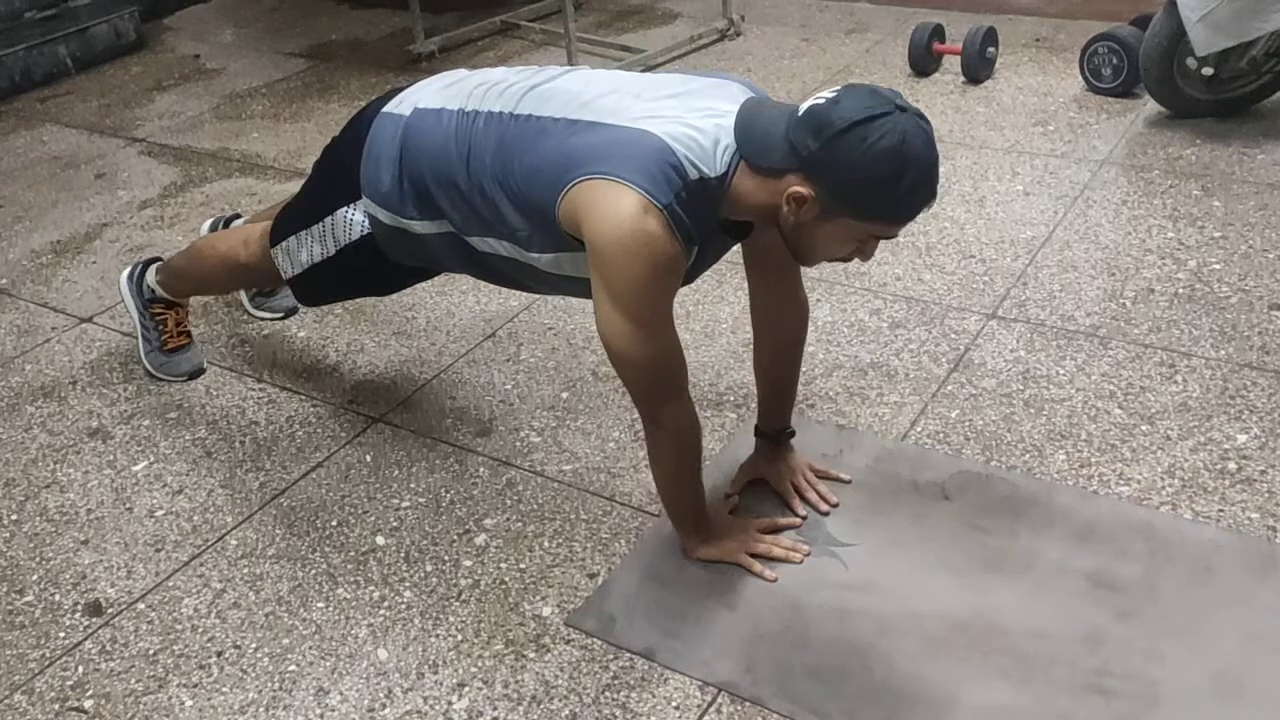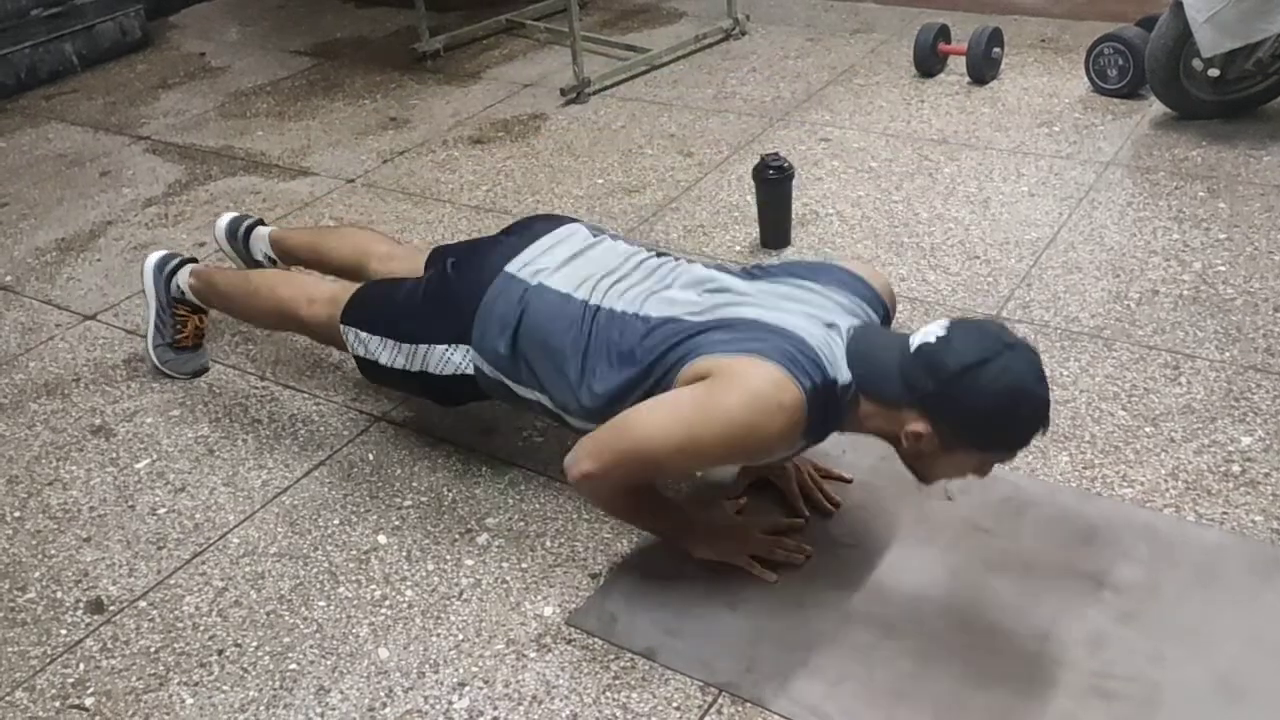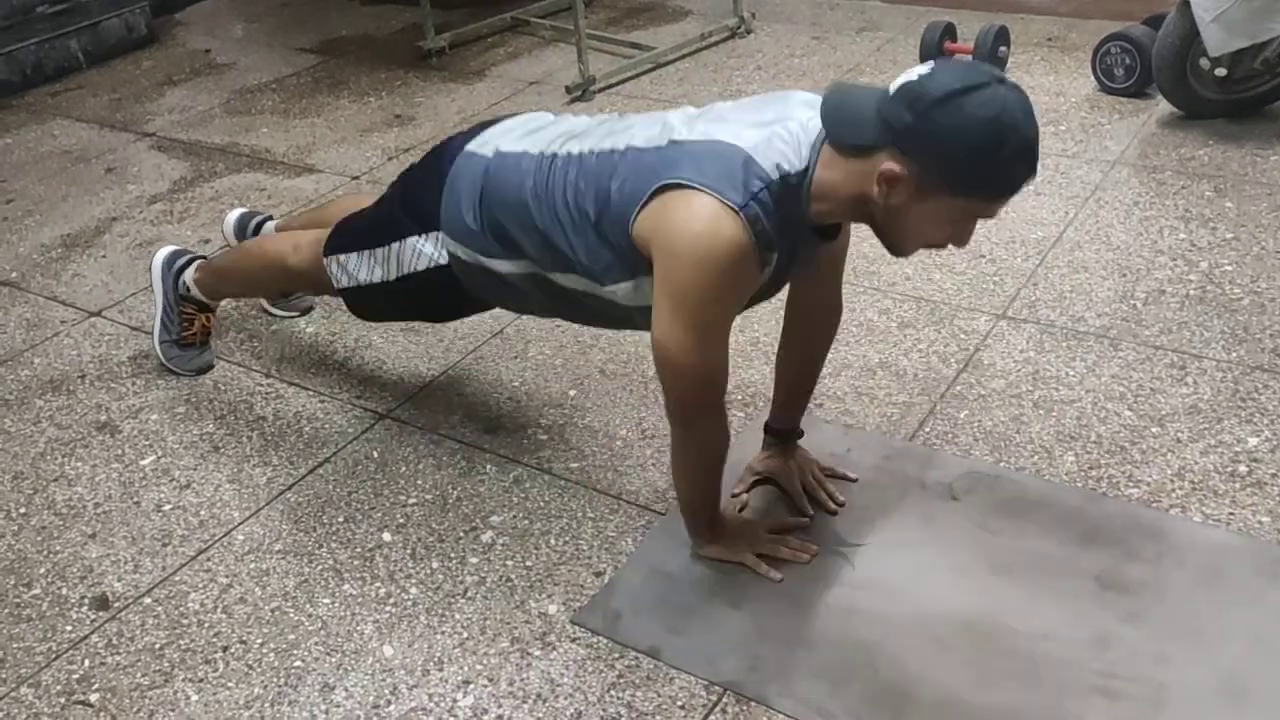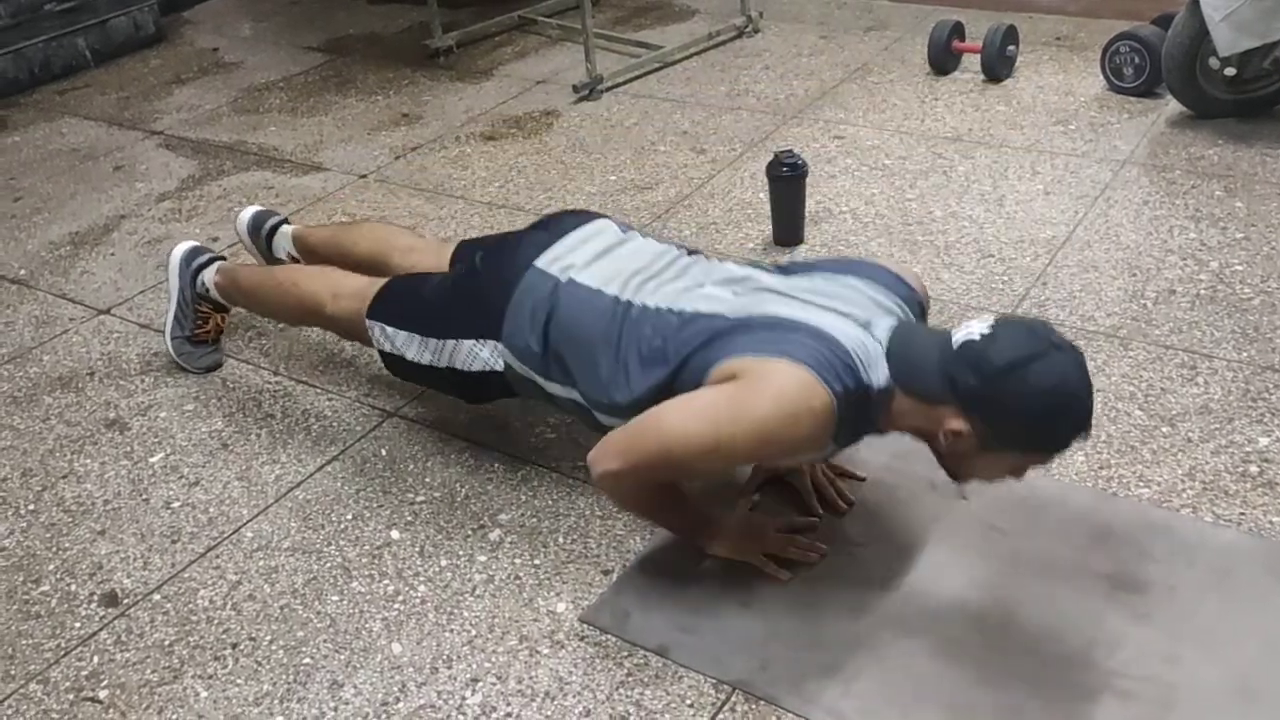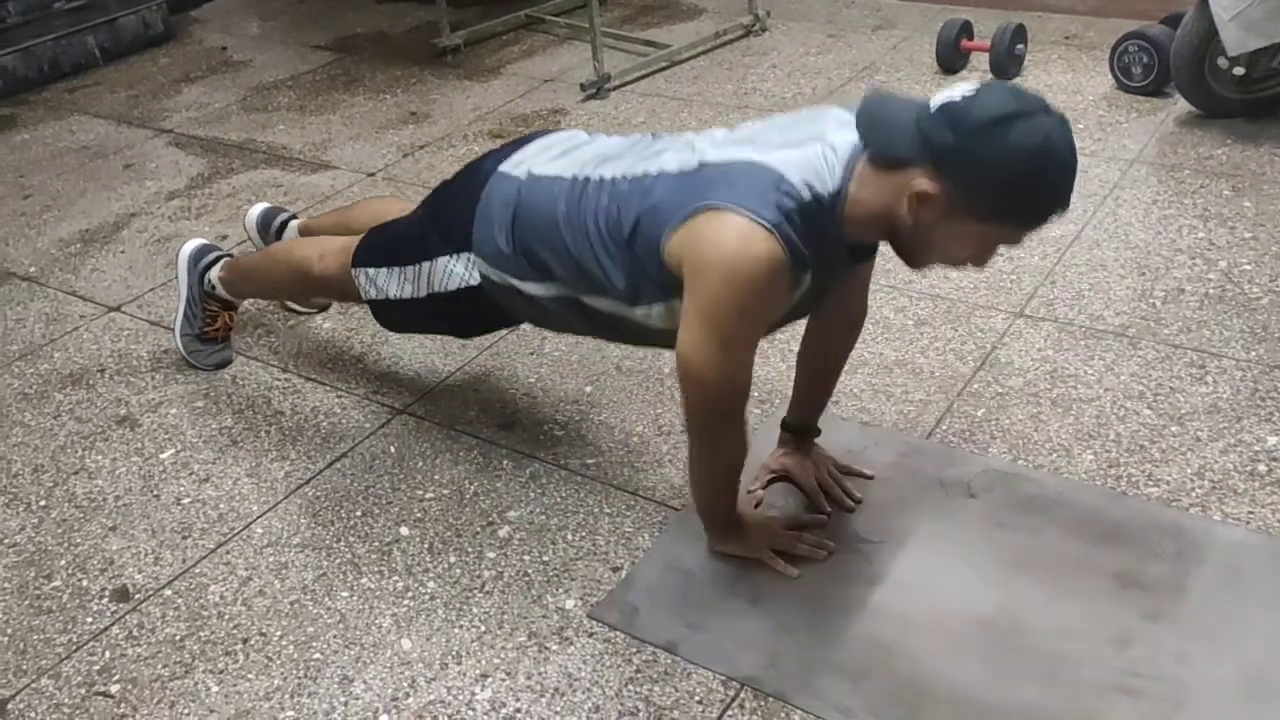
dt=1s
person 1, frame 1
left shoulder: (774, 136)
right shoulder: (638, 220)
left elbow: (780, 299)
right elbow: (663, 407)
left wrist: (775, 442)
right wrist: (698, 532)
left hip: (465, 122)
right hip: (402, 167)
left knee: (306, 234)
right knee: (272, 260)
left ankle: (239, 225)
right ankle: (156, 286)
person 1, frame 2
left shoulder: (868, 298)
right shoulder: (771, 400)
right elbow: (592, 469)
right wrist: (700, 534)
left hip: (569, 256)
right hip: (503, 326)
left knee: (397, 266)
right knee: (334, 313)
left ankle: (260, 237)
right ankle: (186, 283)
person 1, frame 3
left shoulder: (843, 134)
right shoulder: (715, 230)
left elbow: (818, 298)
right elbow: (693, 414)
left wrist: (785, 445)
right wrist: (712, 532)
left hip: (537, 153)
right hip: (470, 210)
left knee: (368, 221)
right knee: (323, 258)
left ankle: (260, 229)
right ankle: (191, 280)
person 1, frame 4
left shoulder: (902, 301)
right shoulder: (803, 402)
right elbow: (615, 464)
right wrist: (712, 532)
left hip: (597, 253)
right hip: (531, 319)
left knee: (424, 264)
right knee: (359, 308)
left ankle: (282, 234)
right ankle: (210, 278)
person 1, frame 5
left shoulder: (877, 149)
right shoulder: (749, 250)
left elbow: (842, 302)
right elbow: (713, 426)
left wrist: (803, 441)
right wrist: (729, 530)
left hip: (569, 170)
right hip: (503, 231)
left knee: (403, 225)
right knee: (346, 268)
left ankle: (288, 225)
right ankle: (217, 274)
